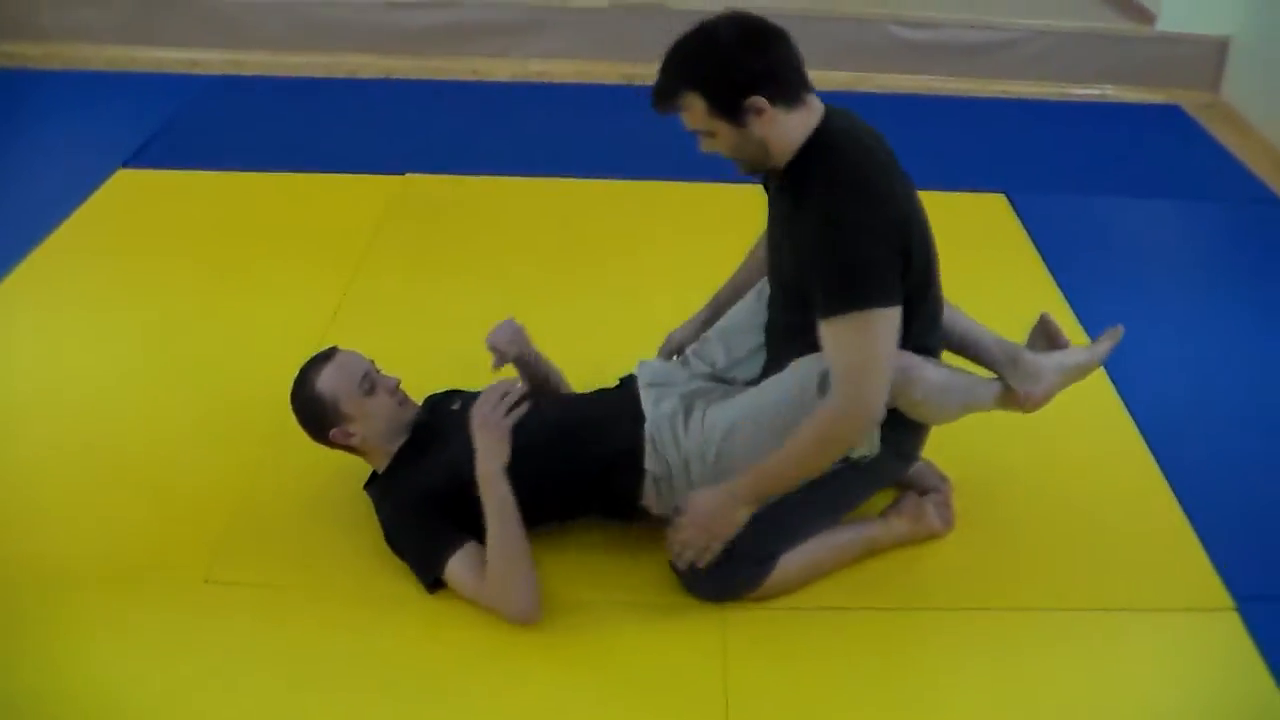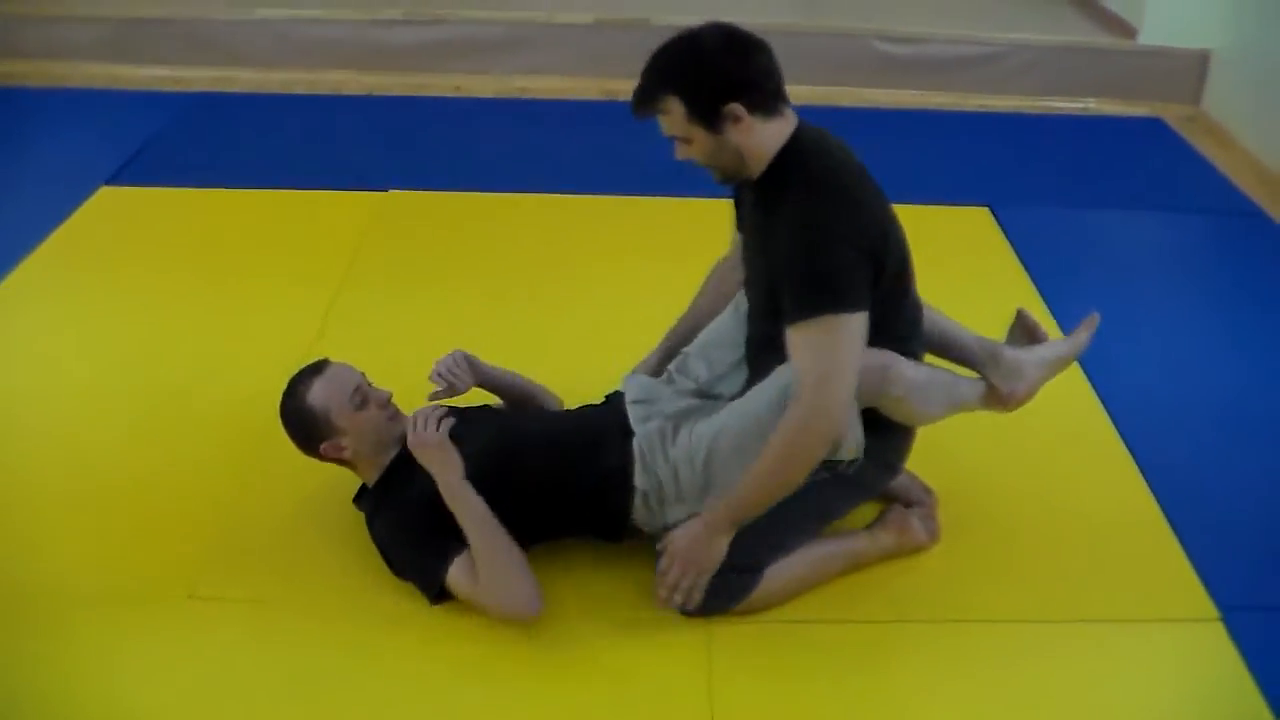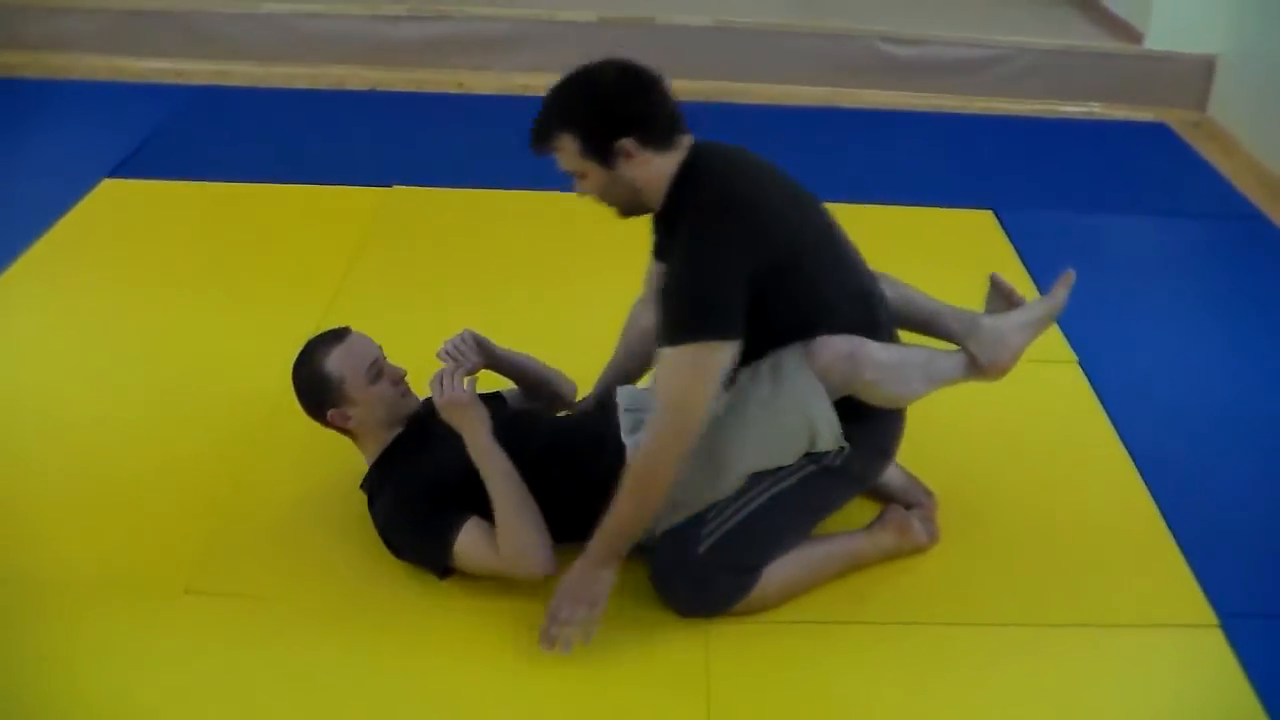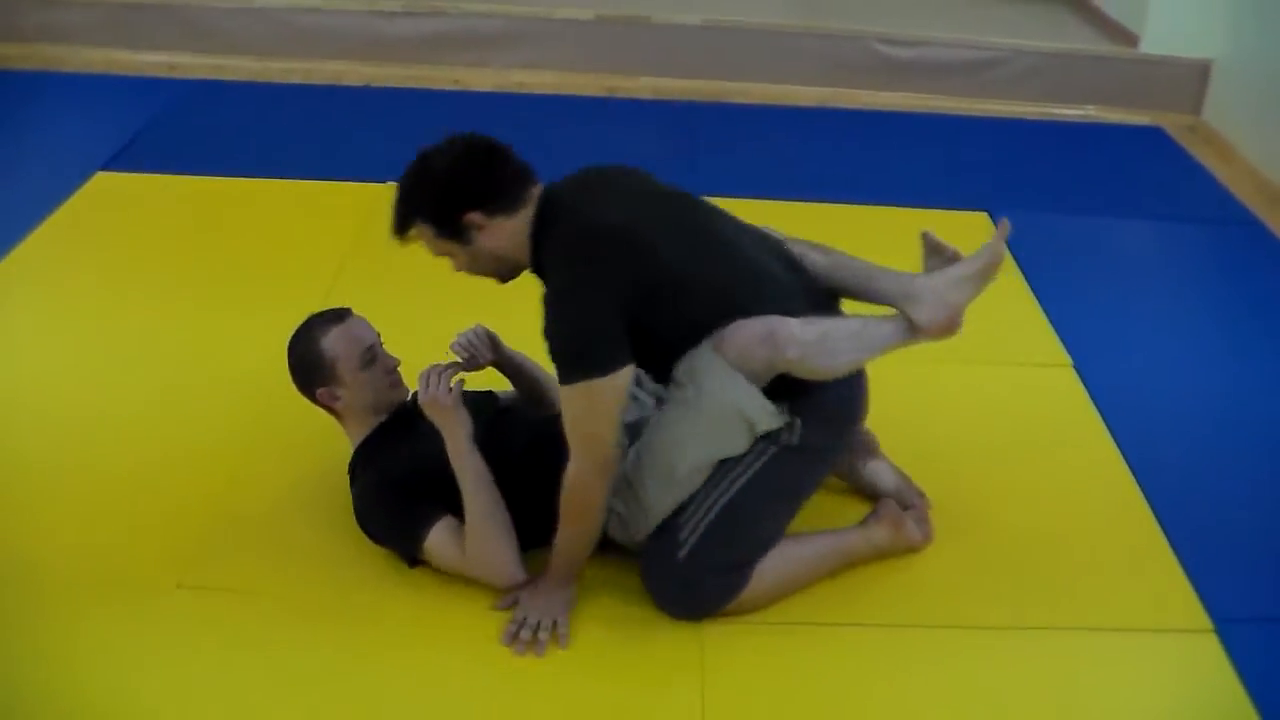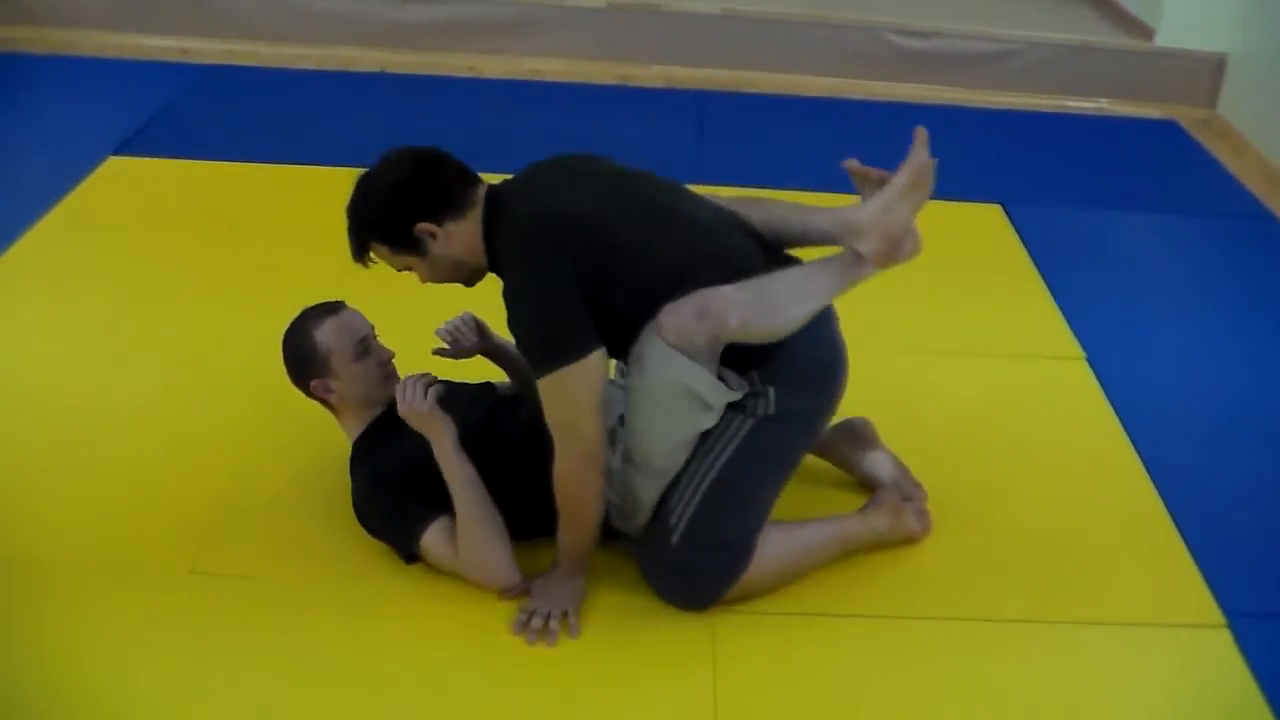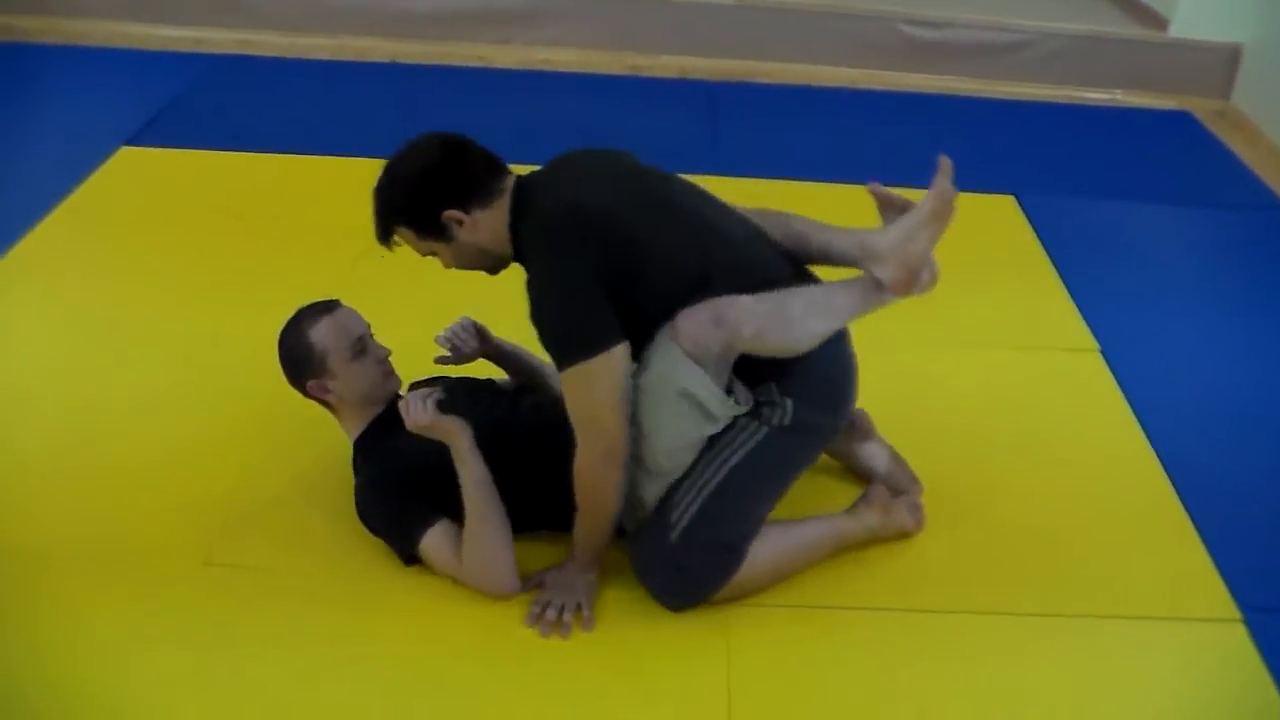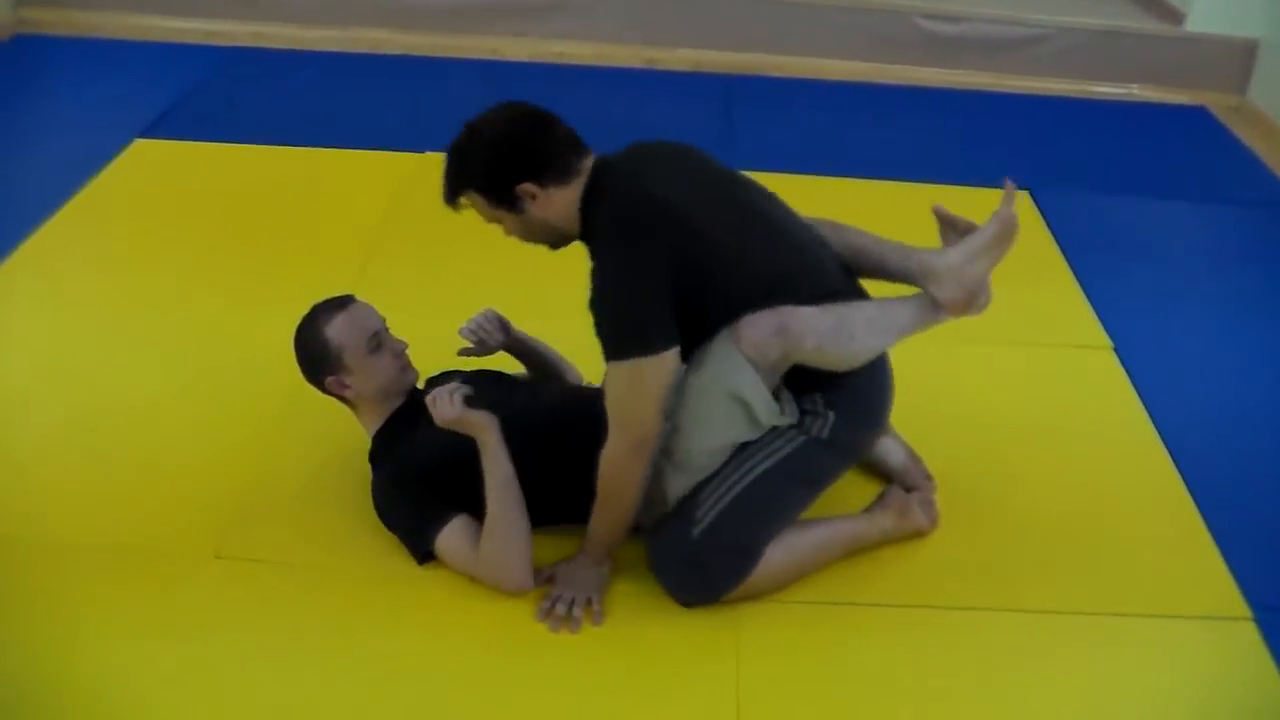
dt=0.2s
person 1, frame 1
left shoulder: (439, 413)
right shoulder: (410, 508)
right elbow: (518, 603)
left wrist: (521, 355)
right wrist: (491, 468)
left hip: (658, 393)
right hip: (675, 461)
right knee: (883, 372)
left ankle: (882, 450)
right ankle: (1009, 387)
person 1, frame 2
left shoulder: (425, 429)
right shoulder: (402, 520)
right elbow: (520, 604)
left wrist: (481, 375)
right wrist: (450, 482)
left hip: (643, 409)
right hip: (662, 475)
right knee: (859, 371)
left ankle: (865, 456)
right ankle: (997, 385)
person 1, frame 3
left shoulder: (427, 416)
right shoulder: (403, 505)
left elbow: (560, 395)
right elbow: (534, 561)
left wrist: (490, 355)
right wrist: (478, 436)
right knee: (818, 360)
person 1, frame 4
left shoulder: (413, 411)
right shoulder: (383, 490)
left elbow: (551, 399)
right elbow: (503, 570)
left wrist: (498, 351)
right wrist: (457, 436)
right knee: (741, 345)
left ankle: (841, 452)
person 1, frame 5
left shoulder: (411, 401)
right shoulder: (380, 484)
left elbow: (547, 392)
right elbow: (501, 573)
left wrist: (488, 343)
right wrist: (443, 440)
left hip: (618, 416)
right hip: (626, 487)
left ankle: (836, 440)
person 1, frame 6
left shoulder: (422, 400)
right shoulder: (383, 486)
left elbow: (552, 390)
right elbow: (499, 579)
left wrist: (489, 345)
right wrist: (460, 444)
left ankle: (834, 434)
person 1, frame 7
left shoulder: (444, 391)
right shoulder: (403, 482)
left elbow: (570, 386)
right elbow: (513, 576)
left wrist: (512, 338)
right wrist: (488, 436)
person 2, frame 1
left shoulder: (846, 216)
right shoulder: (823, 133)
left elbow: (858, 404)
right elbow: (778, 249)
left wrist: (740, 501)
right wrist: (695, 328)
left hip: (873, 414)
left knee: (712, 564)
person 2, frame 2
left shoulder: (818, 225)
right shoulder: (779, 159)
left elbow: (823, 412)
right elbow: (741, 267)
left wrist: (717, 526)
right wrist: (661, 357)
left hip: (854, 429)
left knee: (690, 578)
person 2, frame 3
left shoulder: (710, 246)
right shoulder: (695, 179)
left elbow: (672, 436)
right elbow: (658, 304)
left wrist: (600, 560)
right wrist: (596, 400)
left hip: (841, 420)
left knee: (688, 578)
person 2, frame 4
left shoulder: (578, 288)
right shoulder: (591, 193)
left elbow: (593, 467)
left wrist: (558, 583)
left hip: (804, 392)
right hip: (807, 345)
left knee: (677, 582)
person 2, frame 5
left shoulder: (536, 281)
right shoulder: (545, 185)
left elbow: (581, 454)
left wrist: (569, 572)
left hip: (780, 362)
right hip: (784, 320)
left knee: (682, 572)
person 2, frame 6
left shoulder: (561, 276)
right shoulder: (574, 176)
left elbow: (604, 448)
left wrist: (583, 565)
left hip: (795, 378)
right hip: (792, 335)
left knee: (675, 570)
person 2, frame 7
left shoulder: (627, 267)
right shoulder: (649, 163)
left elbow: (633, 442)
left wrist: (595, 556)
left hip: (831, 391)
right hip: (838, 340)
left knee: (689, 565)
left ankle: (886, 521)
